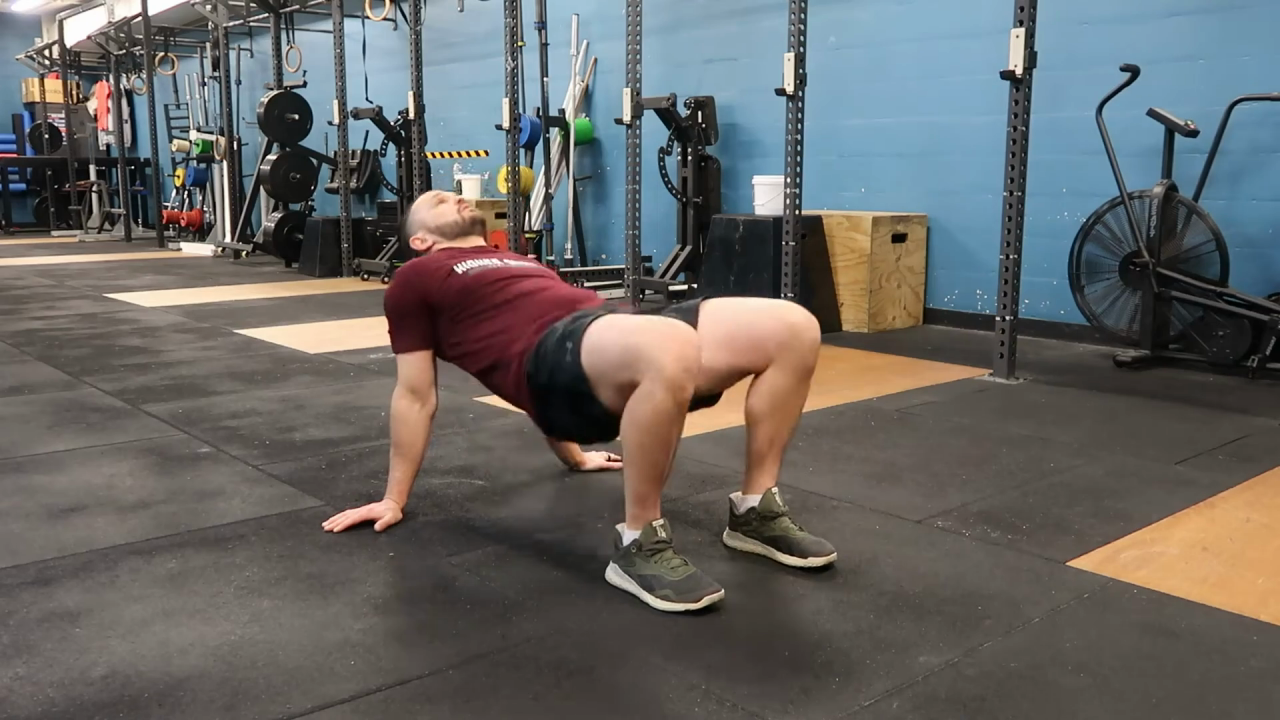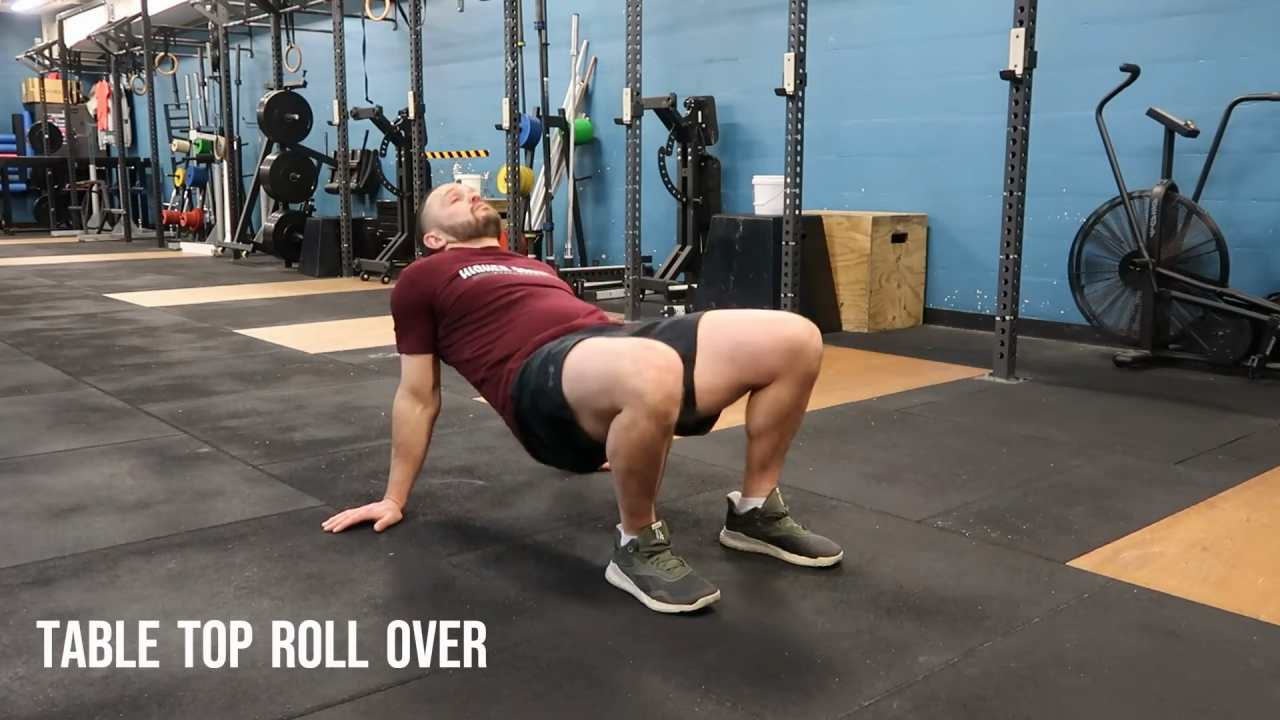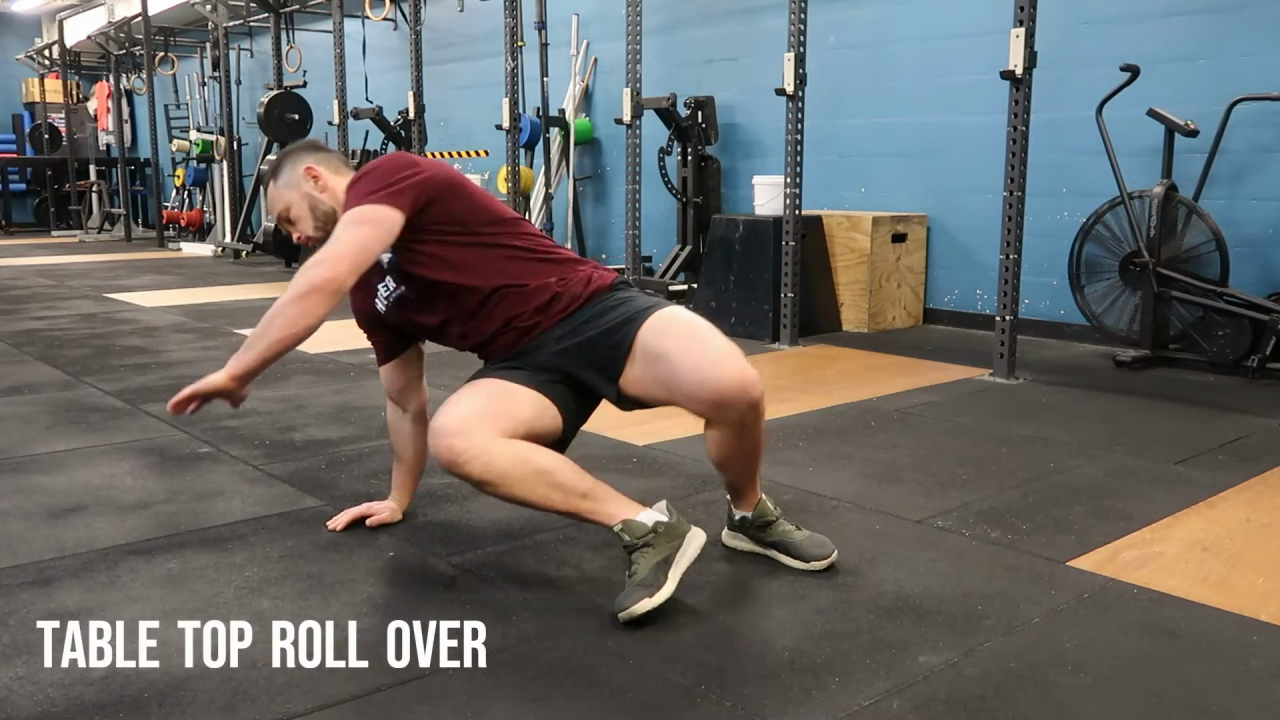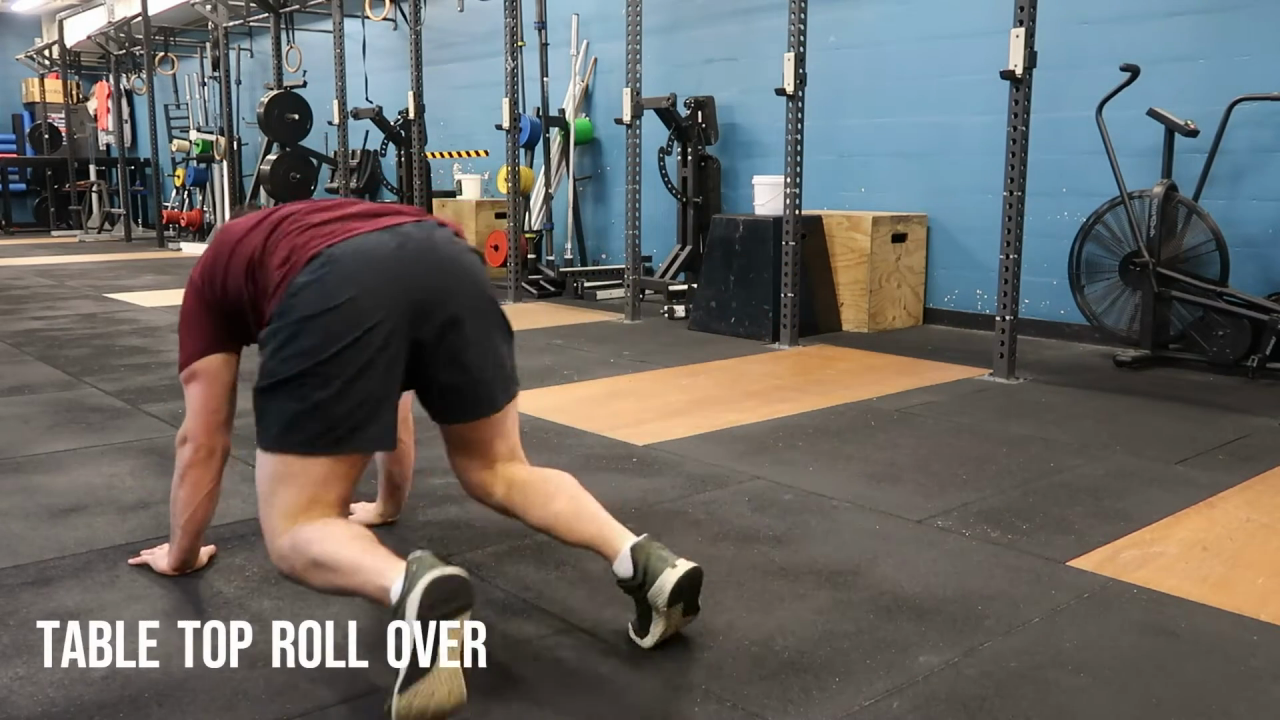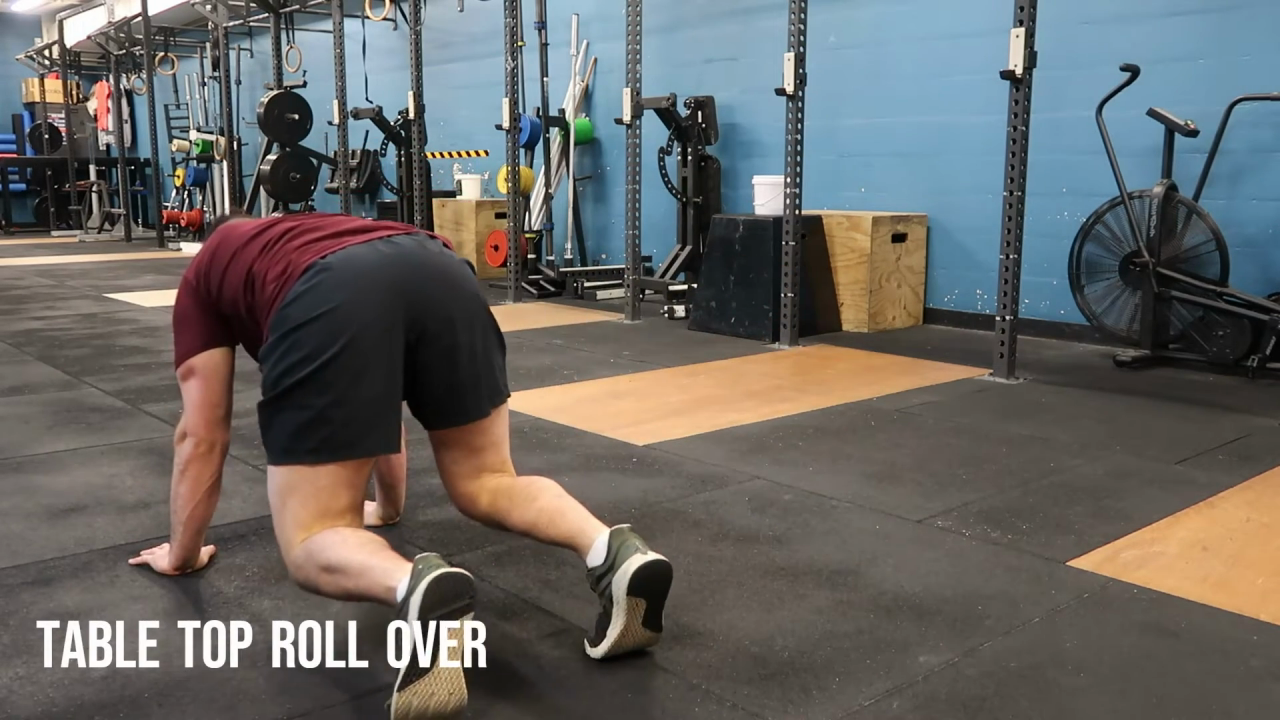
dt=1s
person 1, frame 1
left shoulder: (521, 265)
right shoulder: (416, 280)
right elbow: (416, 394)
left wrist: (575, 455)
right wrist: (395, 500)
left hip: (626, 329)
right hip: (561, 353)
left knee: (794, 331)
right knee: (672, 353)
left ankle: (755, 511)
right ankle: (639, 545)
person 1, frame 2
left shoulder: (536, 268)
right shoulder: (425, 280)
right elbow: (419, 397)
right wrist: (395, 500)
left hip: (622, 342)
right hip: (542, 377)
left knee: (794, 341)
right knee: (652, 372)
left ankle: (754, 513)
right ankle: (638, 547)
person 1, frame 3
left shoulder: (392, 176)
right shoulder: (371, 292)
left elbow: (317, 288)
right elbow: (406, 399)
left wrist: (233, 376)
right wrist: (400, 498)
left hip: (592, 306)
right hip: (526, 358)
left knee: (732, 386)
right knee: (452, 438)
left ankle: (752, 517)
right ankle: (644, 527)
person 1, frame 4
left shoulder: (212, 273)
left elbow: (202, 441)
right elbow: (392, 399)
left wrist: (181, 553)
right wrist: (389, 506)
left hip: (335, 291)
left knee: (295, 535)
right knee: (500, 477)
left ankle: (413, 589)
right ankle: (640, 559)
person 1, frame 5
left shoulder: (204, 276)
left elbow: (202, 435)
right elbow: (377, 401)
left wrist: (183, 552)
right wrist: (388, 507)
left hip: (335, 302)
left knee: (314, 546)
right knee: (487, 486)
left ankle: (418, 589)
right ankle: (613, 553)
